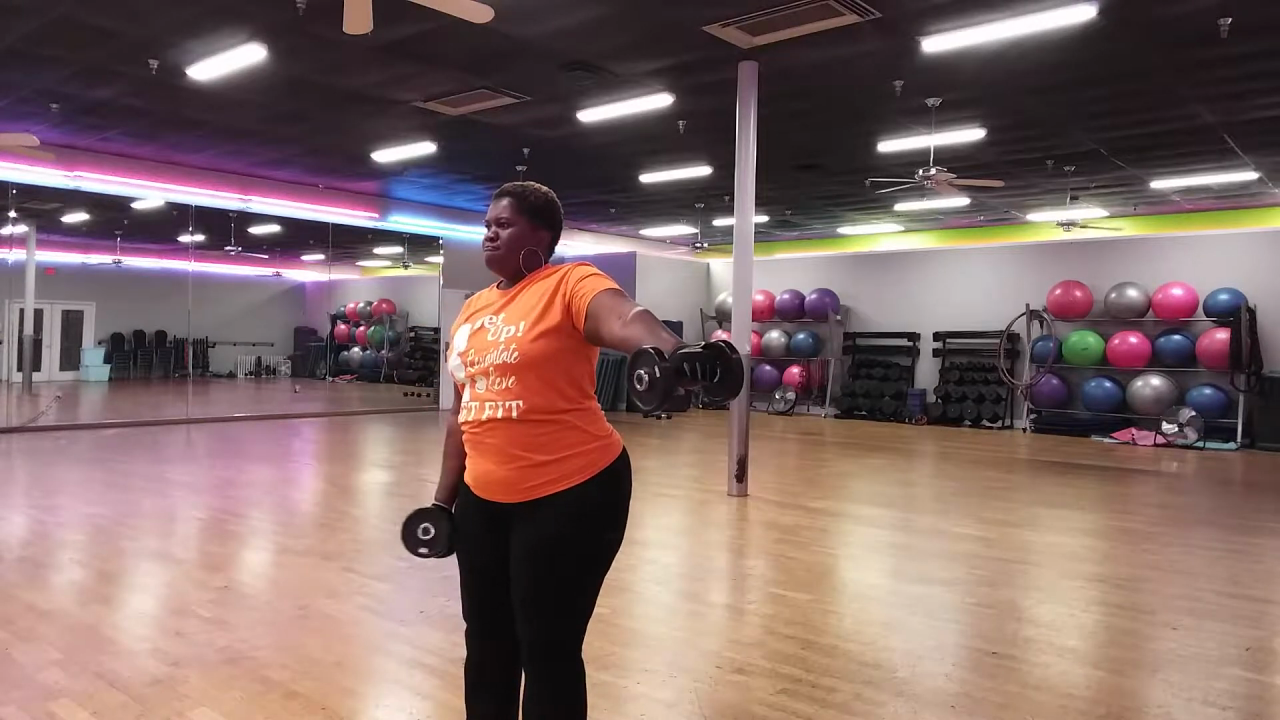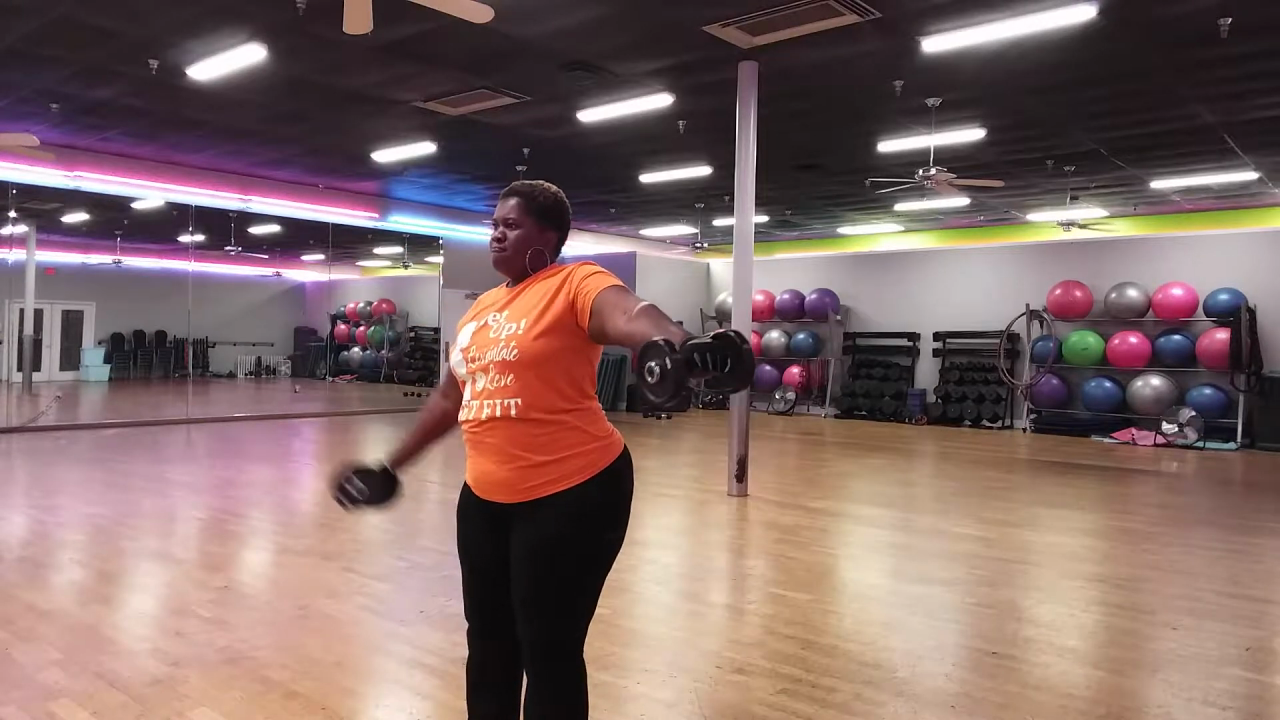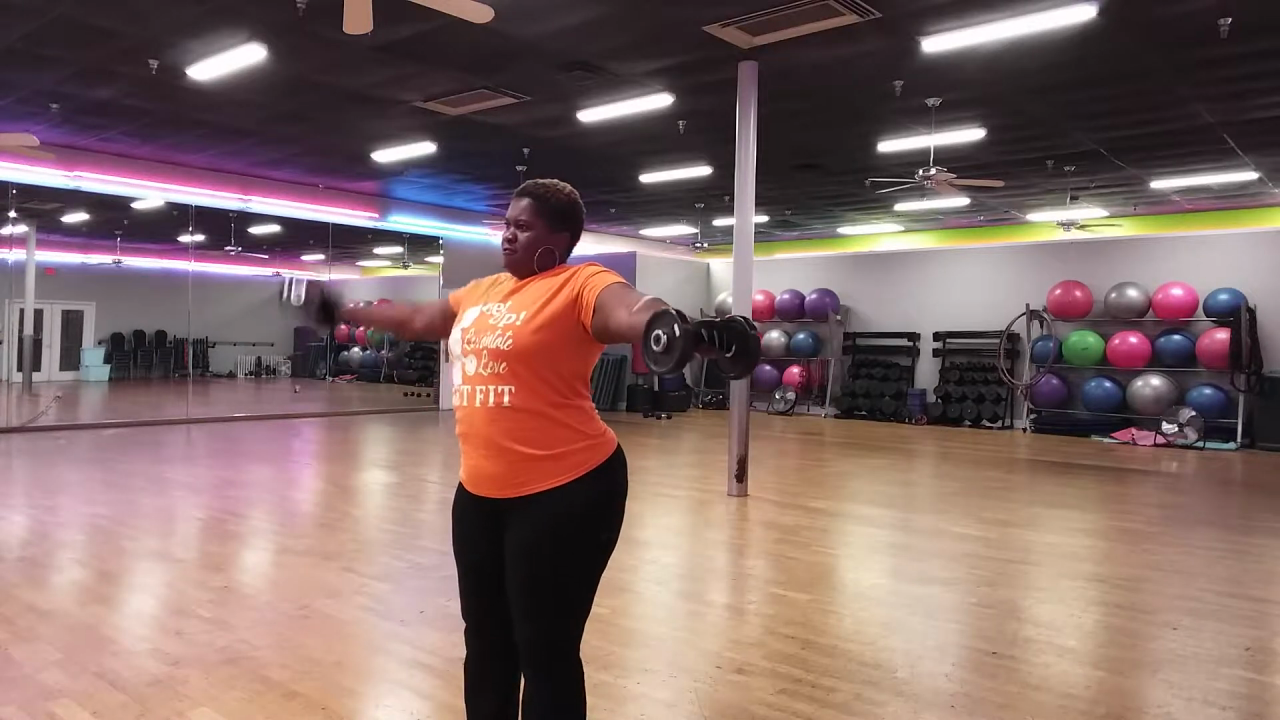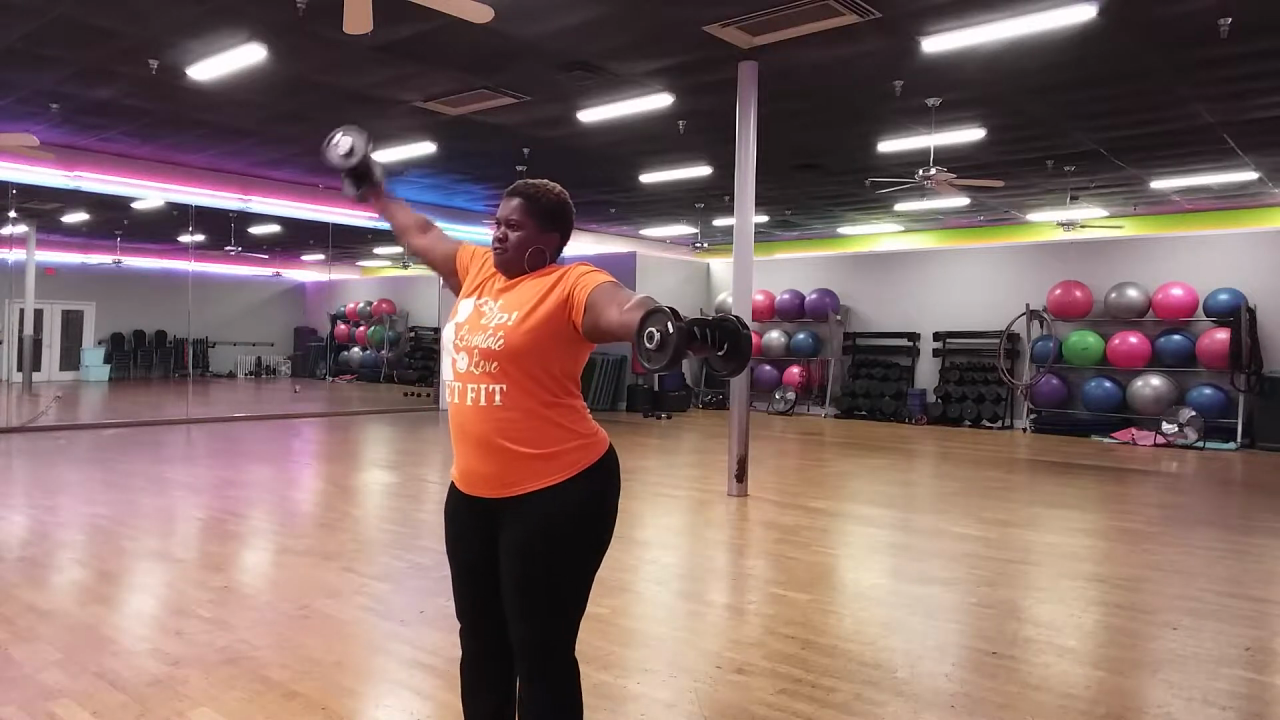
dt=0.3s
person 1, frame 1
left shoulder: (570, 285)
right shoulder: (472, 310)
left elbow: (625, 319)
left wrist: (673, 352)
right wrist: (444, 498)
left hip: (569, 494)
right hip: (485, 499)
left knee: (547, 650)
right knee: (485, 644)
person 1, frame 2
left shoulder: (575, 286)
right shoulder: (480, 310)
left elbow: (631, 317)
right elbow: (448, 398)
left wrist: (679, 346)
right wrist: (394, 462)
left hip: (571, 494)
right hip: (487, 498)
left knee: (549, 650)
right knee: (489, 643)
person 1, frame 3
left shoulder: (581, 285)
right shoulder: (485, 290)
left elbow: (635, 311)
right elbow: (417, 319)
right wrist: (346, 312)
left hip: (563, 492)
right hip: (481, 492)
left knee: (545, 649)
right knee: (485, 642)
person 1, frame 4
left shoulder: (572, 285)
right shoulder: (479, 272)
left elbow: (625, 310)
right elbow: (421, 234)
right wrist: (374, 191)
left hip: (559, 492)
right hip: (474, 493)
left knee: (541, 651)
right knee: (481, 642)
